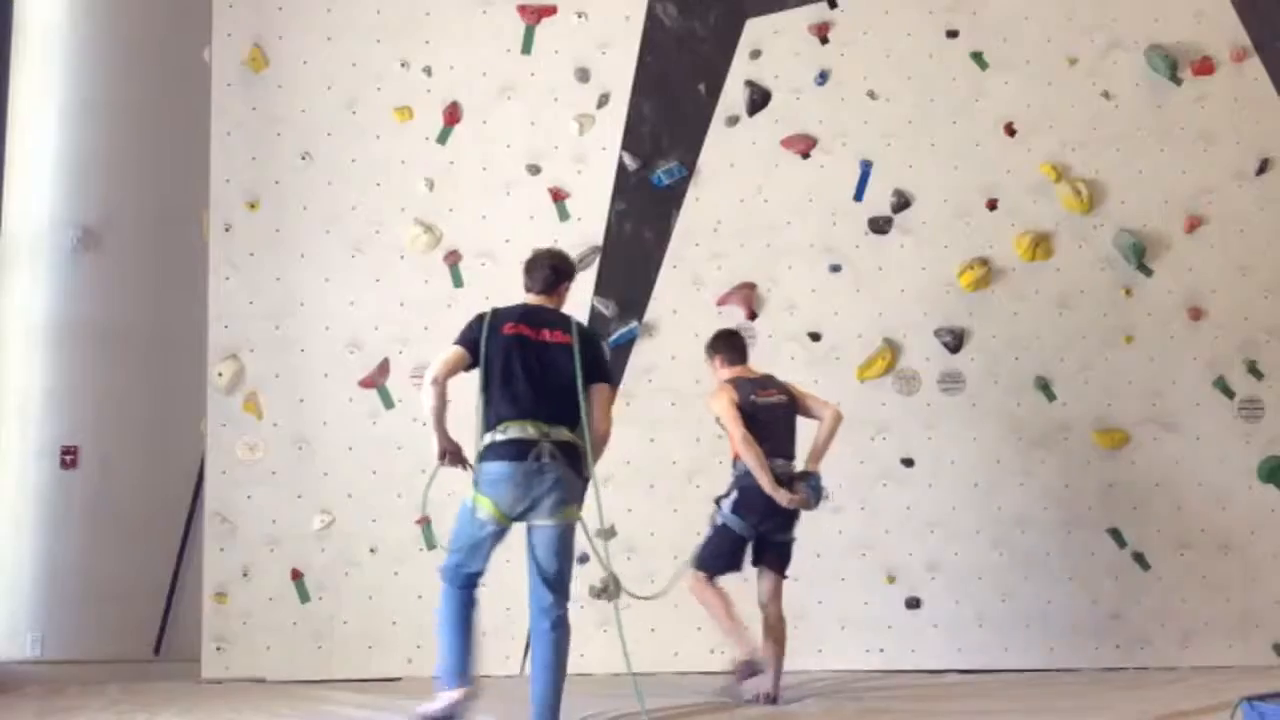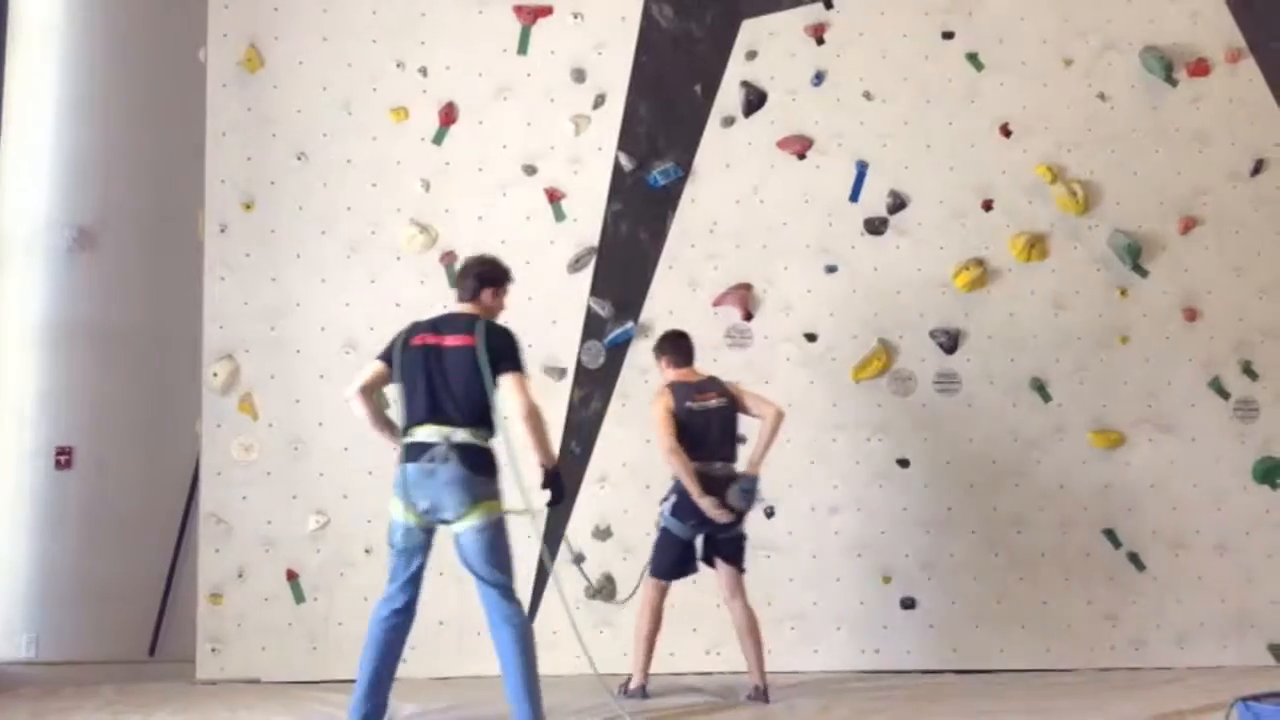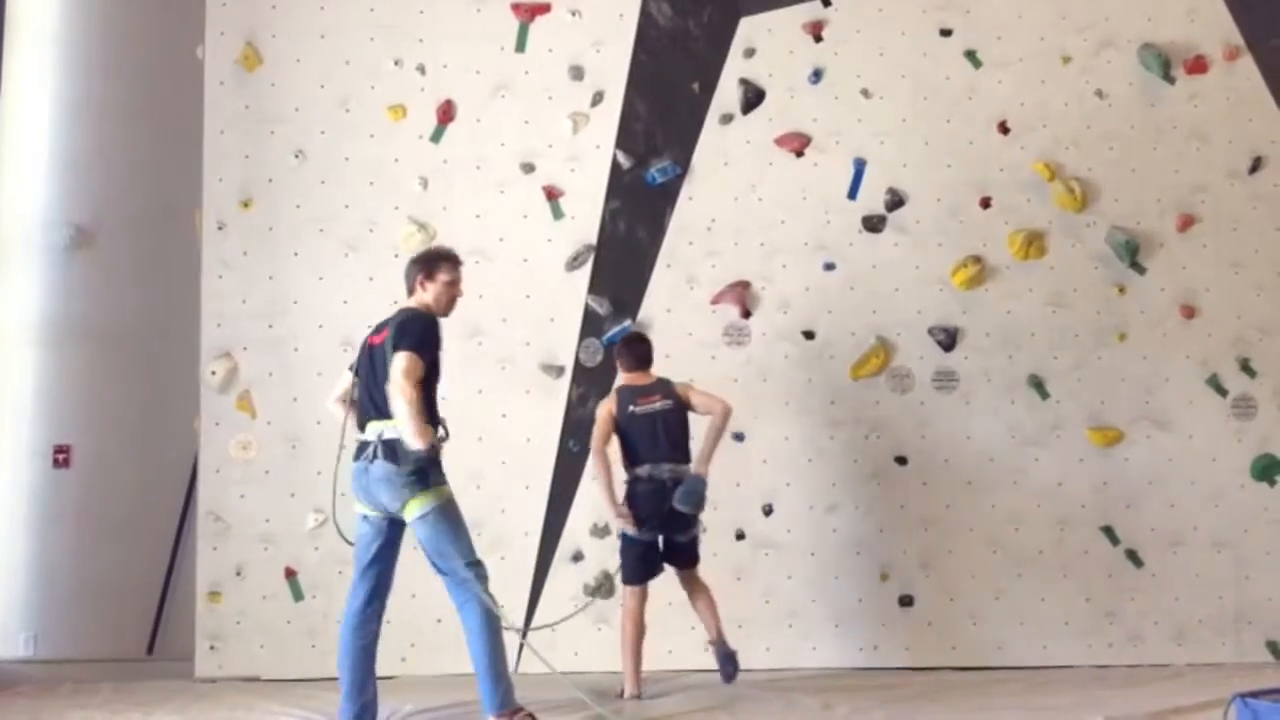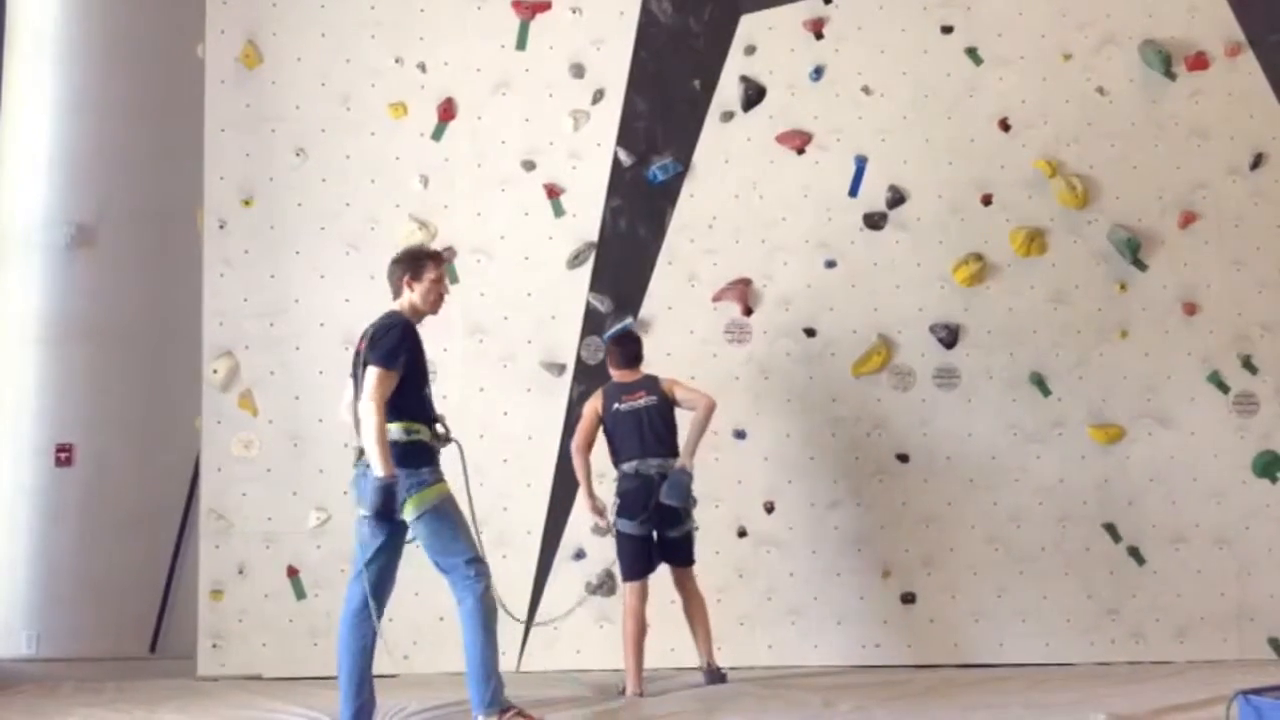
dt=0.4s
person 1, frame 1
left shoulder: (492, 323)
right shoulder: (584, 338)
left elbow: (436, 377)
right elbow: (601, 424)
left wrist: (441, 437)
right wrist: (578, 474)
left hip: (503, 466)
right hip: (563, 472)
left knee: (458, 576)
right knee: (551, 604)
person 1, frame 2
left shoulder: (413, 335)
right shoulder: (496, 337)
left elbow: (359, 391)
right elbow: (523, 407)
right wrist: (550, 466)
left hip: (414, 472)
right hip: (468, 474)
left knee: (398, 598)
right knee: (502, 603)
person 1, frame 3
left shoulder: (379, 333)
right shoulder: (419, 324)
left elbow: (338, 399)
right elbow: (400, 385)
right wrist: (422, 449)
left hip: (368, 469)
right hip: (405, 469)
left knee: (365, 597)
right knee: (468, 581)
person 1, frame 4
left shoulder: (377, 333)
right shoulder: (398, 330)
left elbow: (358, 406)
right elbow: (370, 404)
right wrist: (386, 479)
left hip: (383, 473)
right hip: (408, 470)
left knee: (364, 596)
right knee: (470, 578)
person 2, frame 1
left shoulder: (724, 392)
right shoulder: (780, 387)
left elbow: (742, 438)
right elbow: (832, 413)
left wrist: (772, 491)
right wrist: (811, 465)
left hip: (750, 493)
right hip: (787, 496)
left knee: (701, 579)
right knee: (770, 597)
left ankle: (750, 654)
right ankle: (769, 687)
person 2, frame 2
left shoulder: (665, 397)
right shoulder: (725, 388)
left elbow: (670, 448)
right elbow: (774, 414)
left wrist: (700, 498)
right wrist: (753, 468)
left hip: (687, 498)
right hip: (728, 495)
left knee: (655, 589)
right knee: (734, 593)
left ankle: (638, 681)
right ankle: (759, 684)
person 2, frame 3
left shoulder: (612, 402)
right shoulder: (677, 390)
left elbow: (598, 448)
right elbow: (721, 409)
left wrist: (613, 504)
right wrist: (702, 462)
left hip: (641, 498)
right hip: (680, 494)
left knee: (634, 597)
right knee: (691, 578)
left ankle: (631, 687)
right ankle: (719, 642)
person 2, frame 4
left shoulder: (600, 399)
right shoulder: (663, 386)
left elbow: (579, 446)
right elbow: (706, 403)
left wrist: (588, 495)
right wrist: (687, 454)
left hip: (632, 493)
right hip: (671, 488)
left knee: (634, 593)
right knee: (685, 580)
left ankle: (633, 685)
right ankle: (709, 665)
